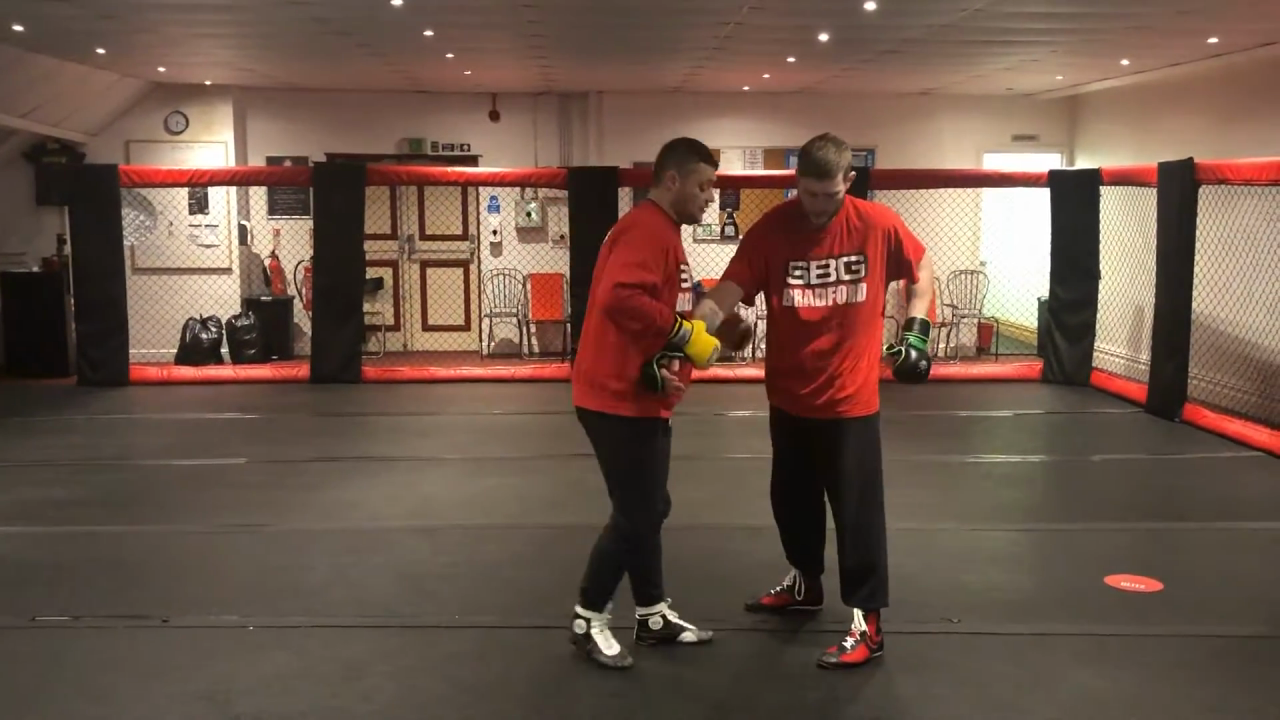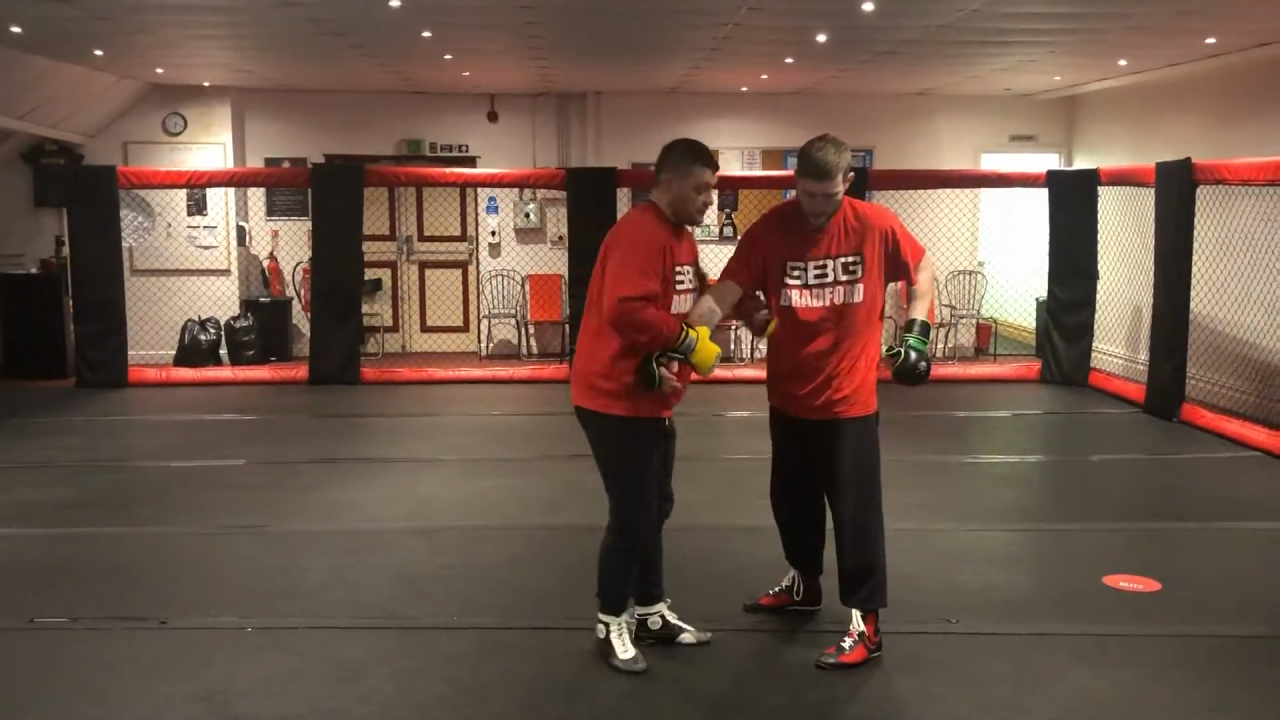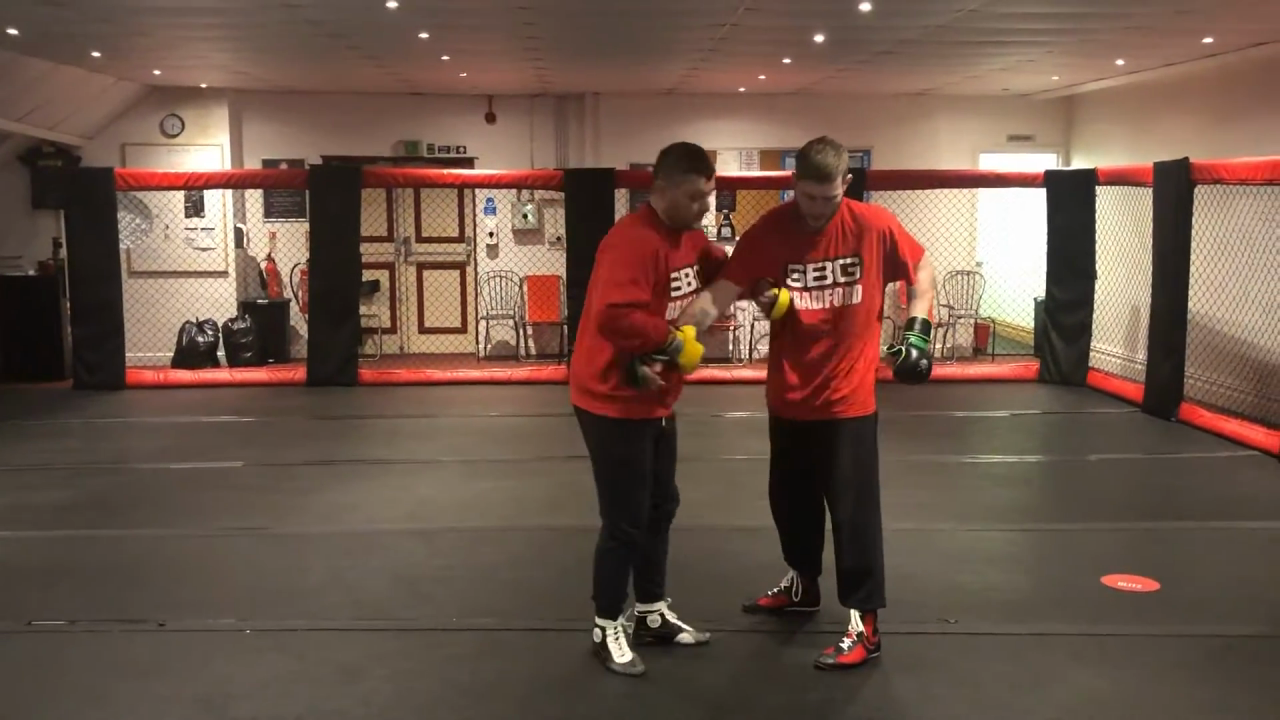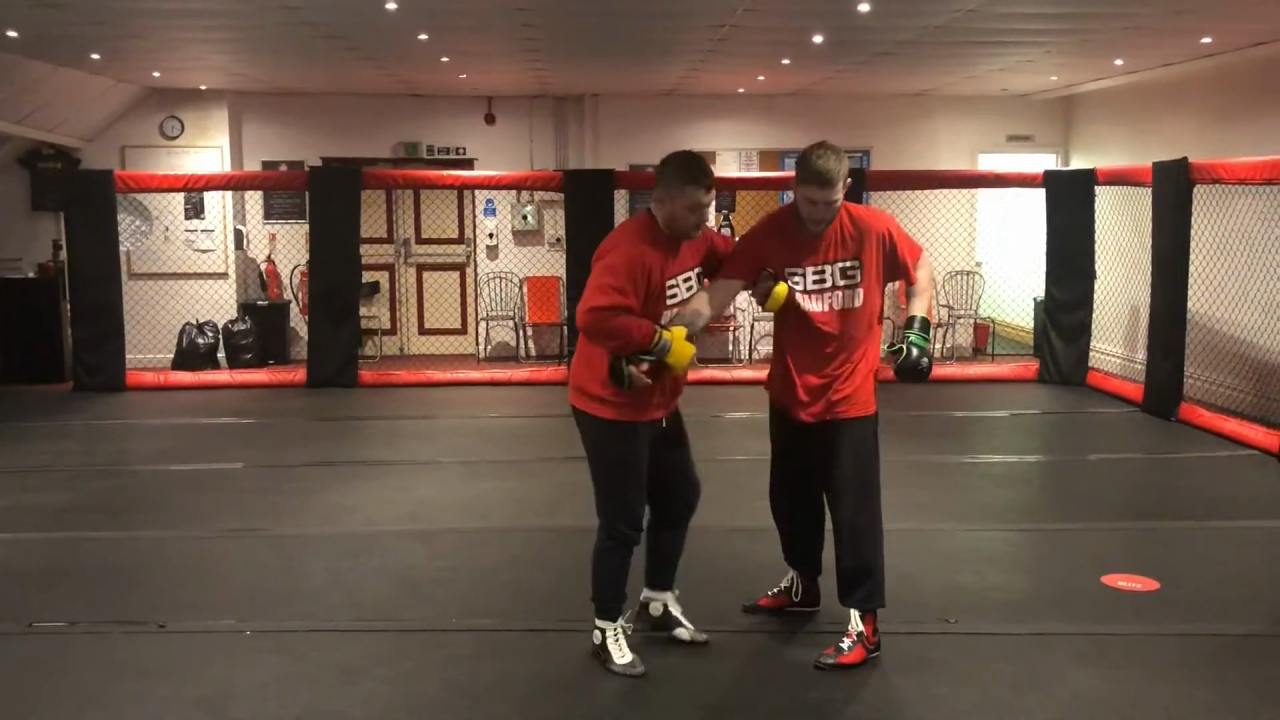
dt=0.1s
person 1, frame 1
left shoulder: (879, 224)
right shoulder: (770, 230)
left elbow: (920, 271)
right elbow: (723, 297)
left wrist: (916, 330)
left hip: (851, 399)
right hip: (788, 397)
left knee: (856, 507)
right knee: (791, 498)
left ankle: (867, 623)
right ankle: (804, 581)
person 1, frame 2
left shoulder: (878, 225)
right shoulder: (769, 230)
left elbow: (922, 272)
right elbow: (721, 296)
left wrist: (916, 332)
left hip: (850, 399)
right hip: (788, 396)
left knee: (855, 507)
right knee: (791, 497)
left ankle: (866, 623)
right ankle: (803, 581)
person 1, frame 3
left shoulder: (876, 226)
right shoulder: (768, 232)
left elbow: (921, 270)
right elbow: (717, 295)
left wrist: (916, 331)
left hip: (849, 399)
right hip: (788, 398)
left knee: (854, 508)
right knee: (789, 498)
left ankle: (864, 624)
right ankle: (802, 582)
person 1, frame 4
left shoulder: (875, 229)
right shoulder: (767, 236)
left elbow: (920, 272)
right elbow: (716, 294)
left wrist: (916, 329)
left hip: (850, 397)
right hip: (789, 396)
left knee: (854, 509)
right knee: (790, 498)
left ankle: (864, 623)
right ankle: (802, 583)
person 2, frame 1
left shoulder: (660, 230)
right shoulder: (647, 230)
right elbow: (621, 299)
left wrist: (714, 323)
right wrist: (687, 334)
left hip: (642, 398)
right hip: (619, 400)
left knee: (650, 509)
right knee: (635, 515)
left ankle: (652, 615)
right ankle: (588, 617)
person 2, frame 2
left shoulder: (678, 233)
right shoulder: (639, 235)
left elbow: (692, 293)
right elbow: (626, 310)
right wrist: (691, 342)
left hip: (655, 400)
right hip: (617, 401)
left knee: (655, 510)
right knee: (632, 518)
left ankle: (651, 614)
right ankle: (610, 623)
person 2, frame 3
left shoulder: (685, 236)
right shoulder: (633, 241)
left elbow: (720, 269)
right elbow: (614, 315)
right wrist: (677, 343)
left hip: (654, 401)
right hip: (612, 402)
left knee: (660, 507)
right knee: (625, 520)
left ankle: (651, 613)
right ankle: (608, 627)
person 2, frame 4
left shoulder: (695, 234)
right shoulder: (630, 247)
right elbow: (596, 316)
right wrist: (664, 344)
left hip: (660, 403)
right hip: (611, 405)
left knee: (681, 497)
right knee: (621, 522)
left ankle: (658, 601)
right ankle: (608, 628)
